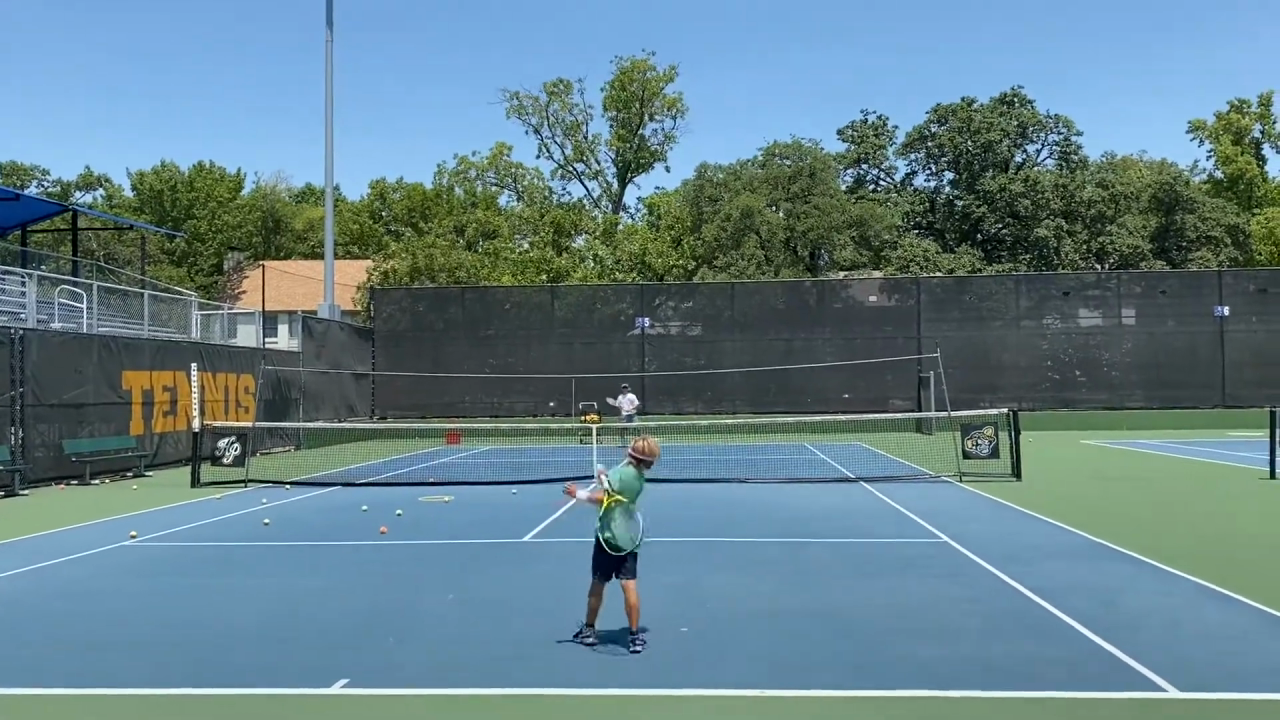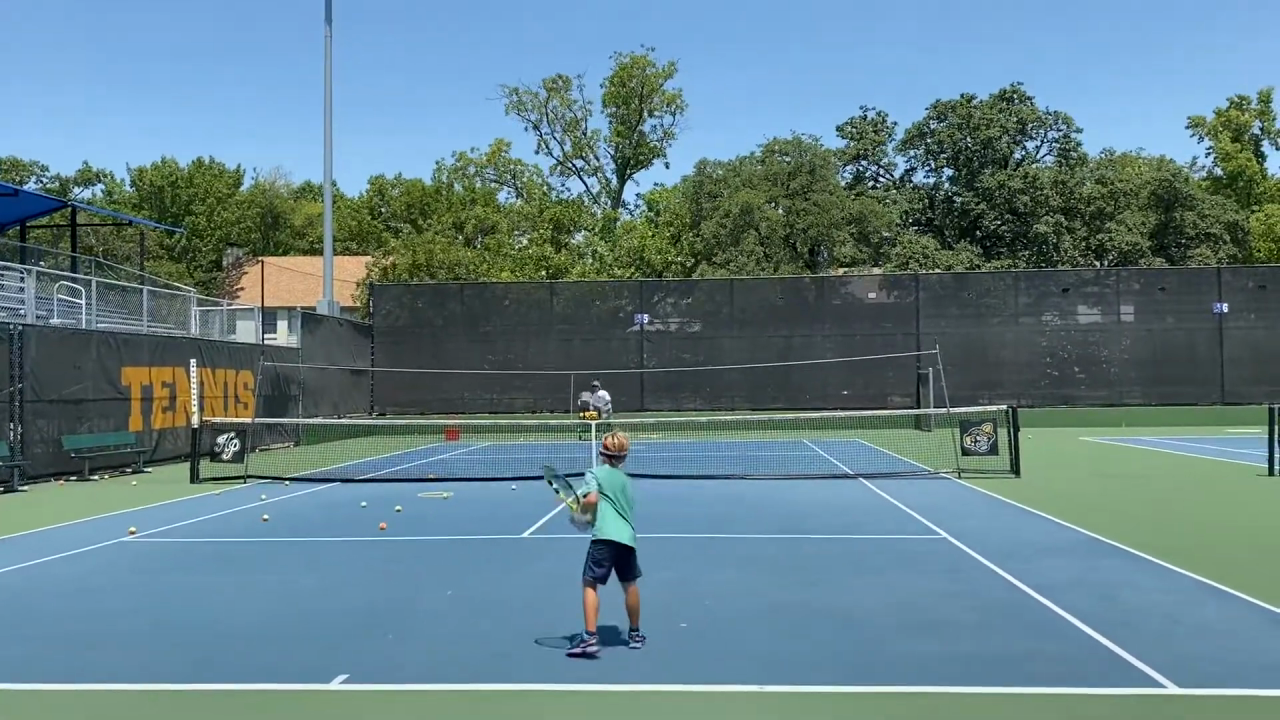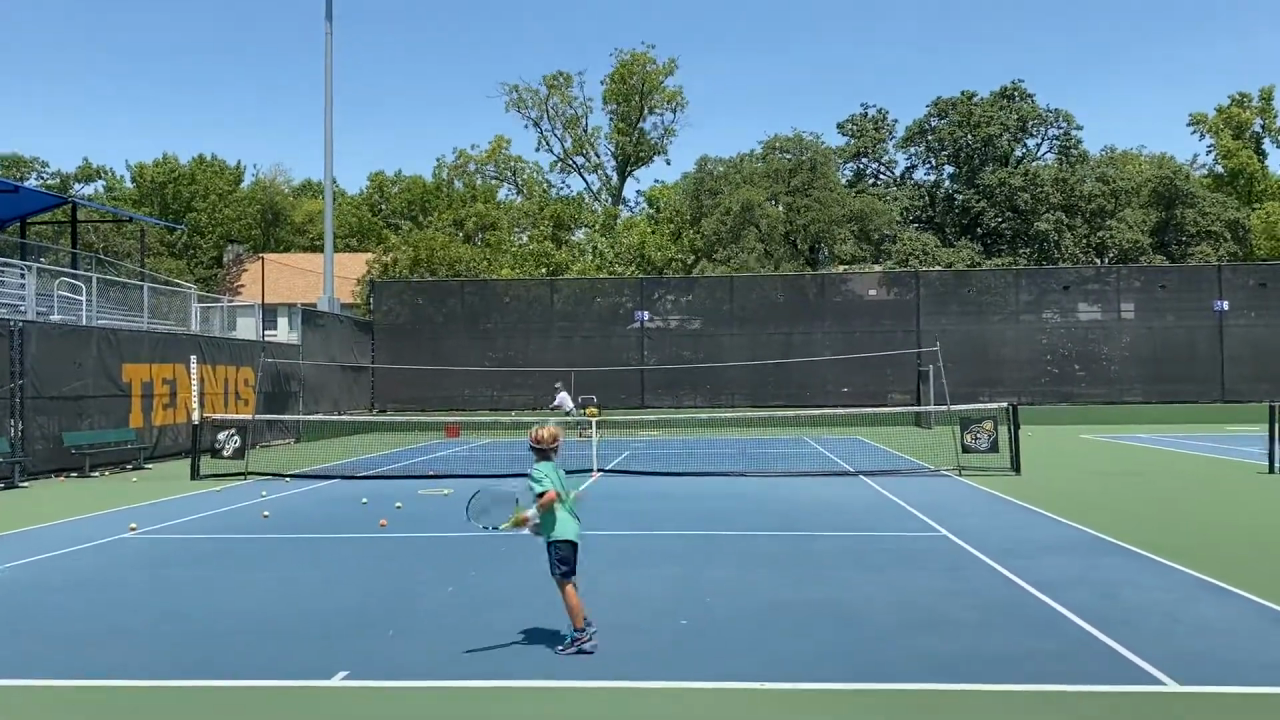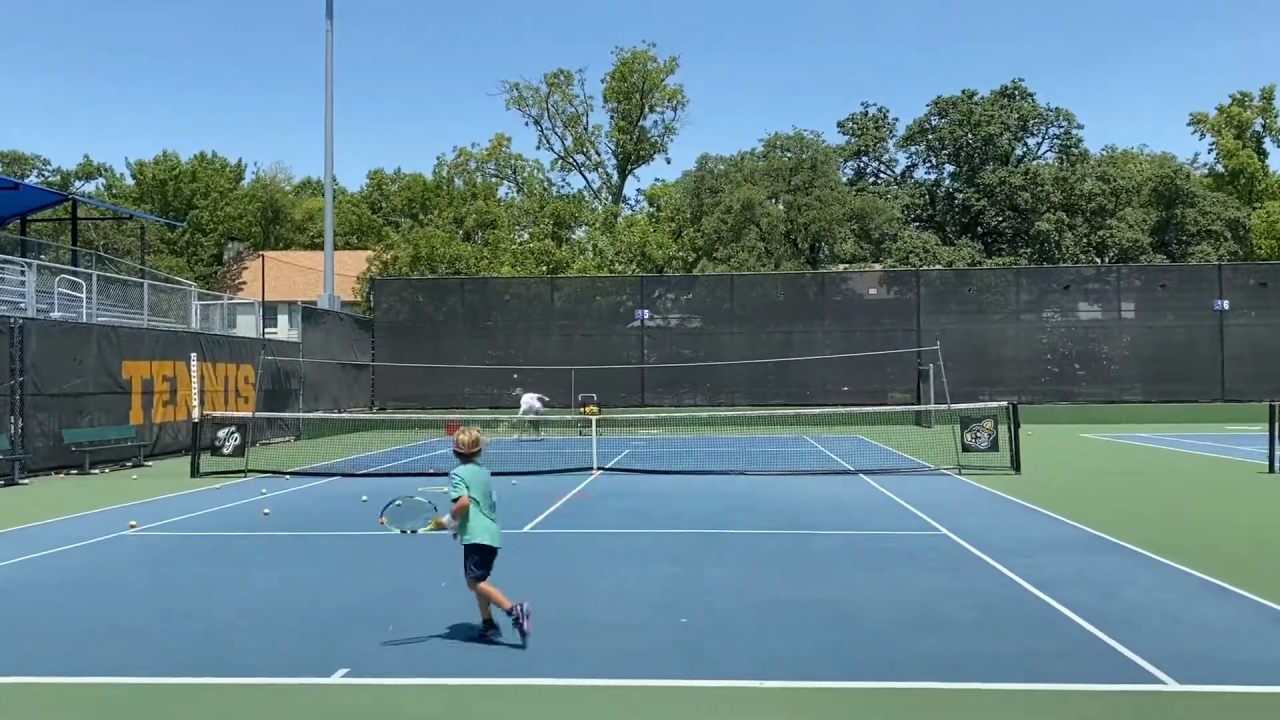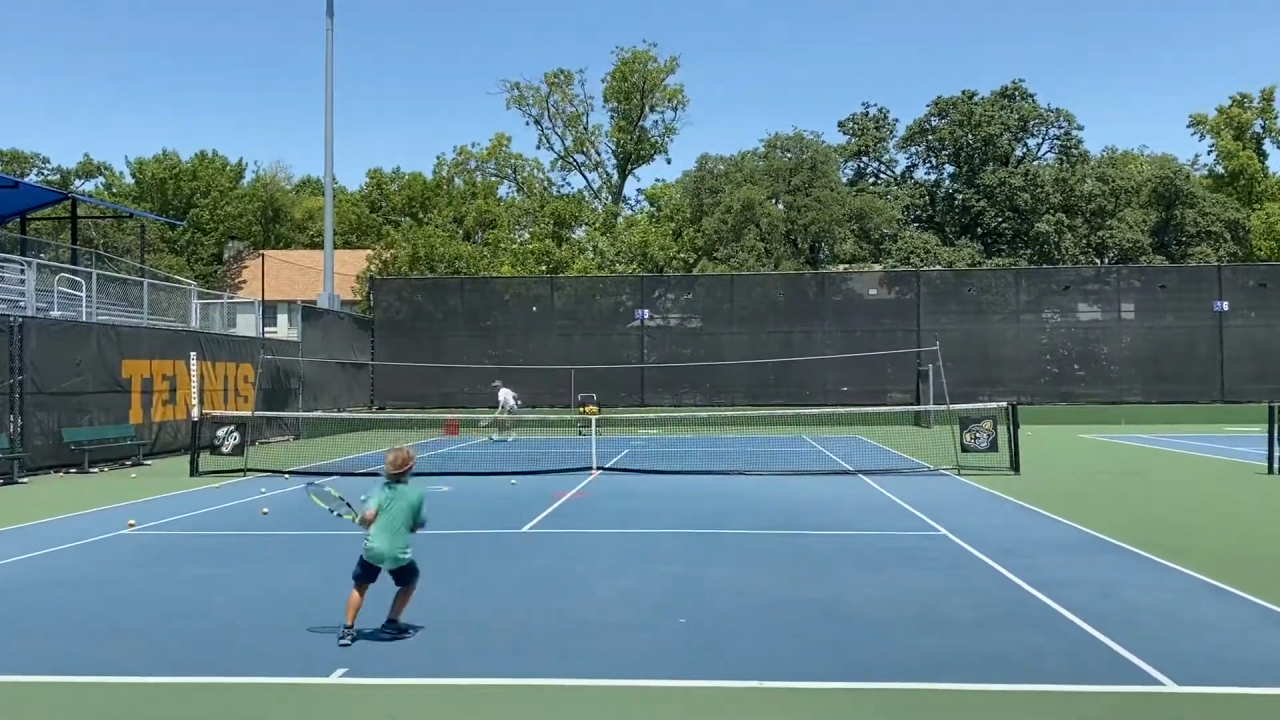
dt=0.4s
person 1, frame 1
left shoulder: (619, 472)
right shoulder: (640, 480)
left elbow: (603, 498)
right elbow: (613, 492)
left wrist: (578, 494)
right wrist: (604, 478)
left knee: (598, 582)
right knee: (630, 585)
left ankle: (589, 630)
right ankle: (635, 636)
person 1, frame 2
left shoulder: (595, 473)
right shoulder: (625, 479)
left elbow: (591, 500)
left wrist: (580, 512)
right wrist: (589, 513)
left hip: (605, 537)
right hip: (627, 537)
left knee: (590, 584)
right knee: (630, 585)
left ankle: (590, 637)
right ankle: (635, 634)
person 1, frame 3
left shoulder: (537, 470)
right shoulder: (556, 468)
left elbow: (550, 497)
left wrist: (529, 516)
right wrist: (536, 520)
left hip: (559, 533)
right hip: (569, 530)
left knee: (564, 582)
right knee: (568, 580)
left ankle: (581, 636)
right ankle: (584, 624)
person 1, frame 4
left shoulder: (458, 473)
right shoulder: (484, 472)
left elbow: (463, 503)
left wrist: (447, 521)
left hip: (477, 536)
right hip: (492, 532)
left knee: (476, 583)
right knee: (478, 581)
left ankle: (516, 611)
right ankle: (488, 625)
person 1, frame 5
left shoulder: (382, 488)
right shoulder: (418, 493)
left elbow: (369, 517)
right elbow: (418, 525)
left wrist: (363, 523)
left hip: (374, 550)
right hip: (400, 552)
left knee: (359, 587)
right knee: (410, 582)
left ankle: (347, 630)
right ankle: (392, 623)
